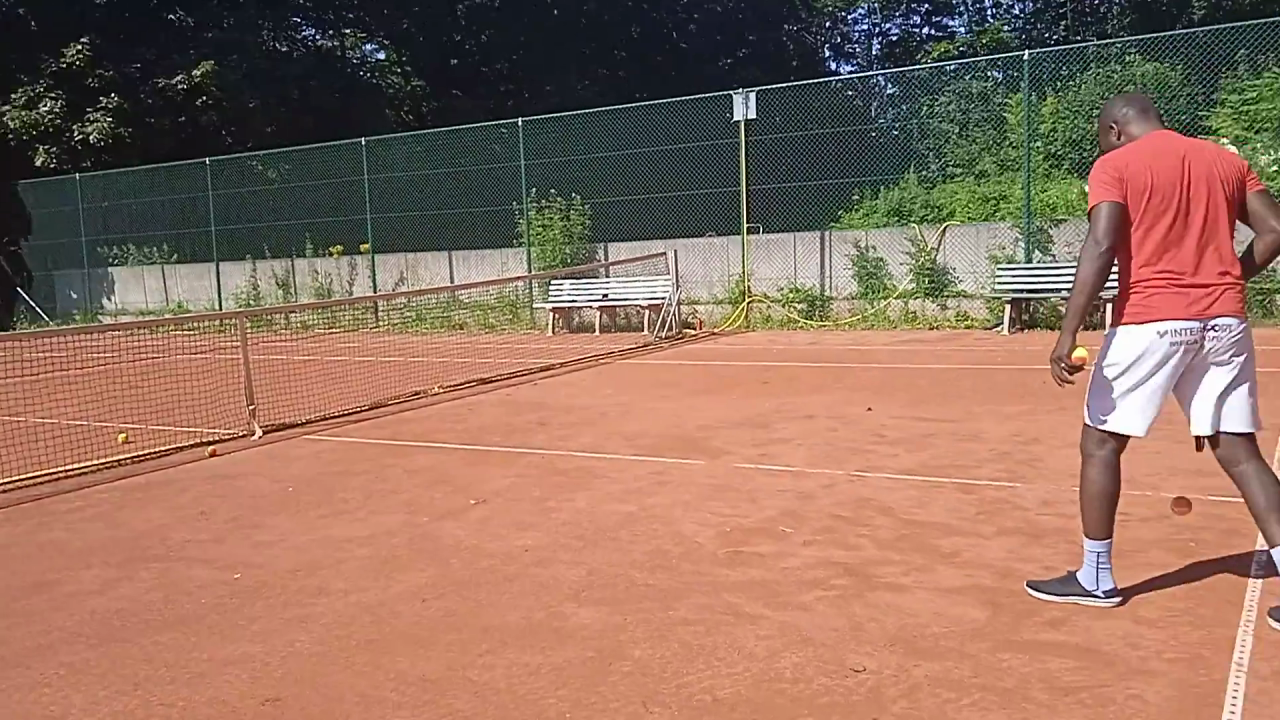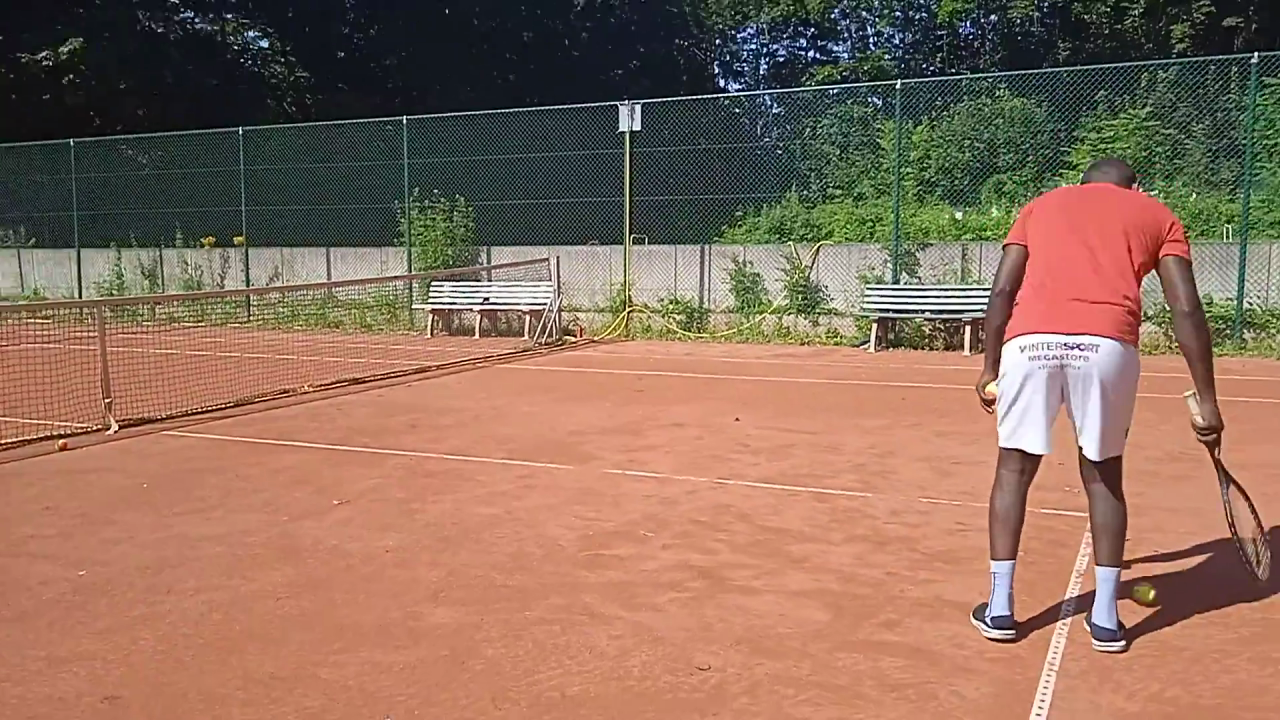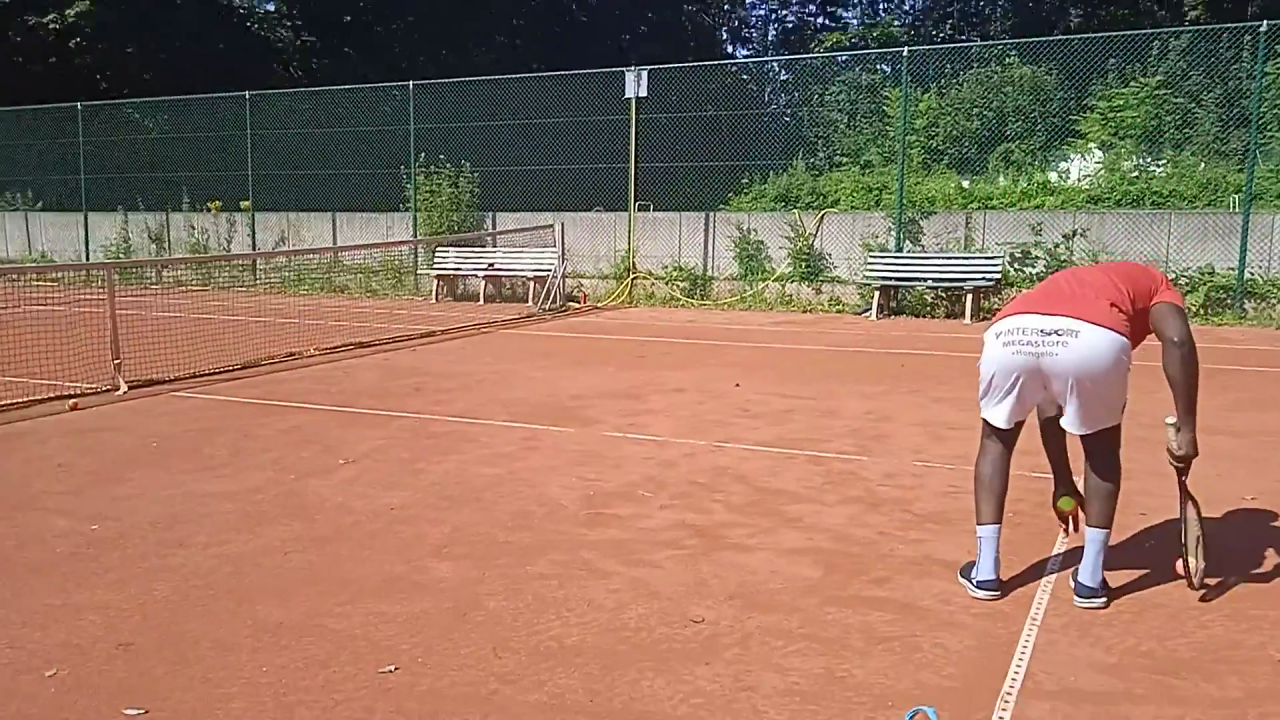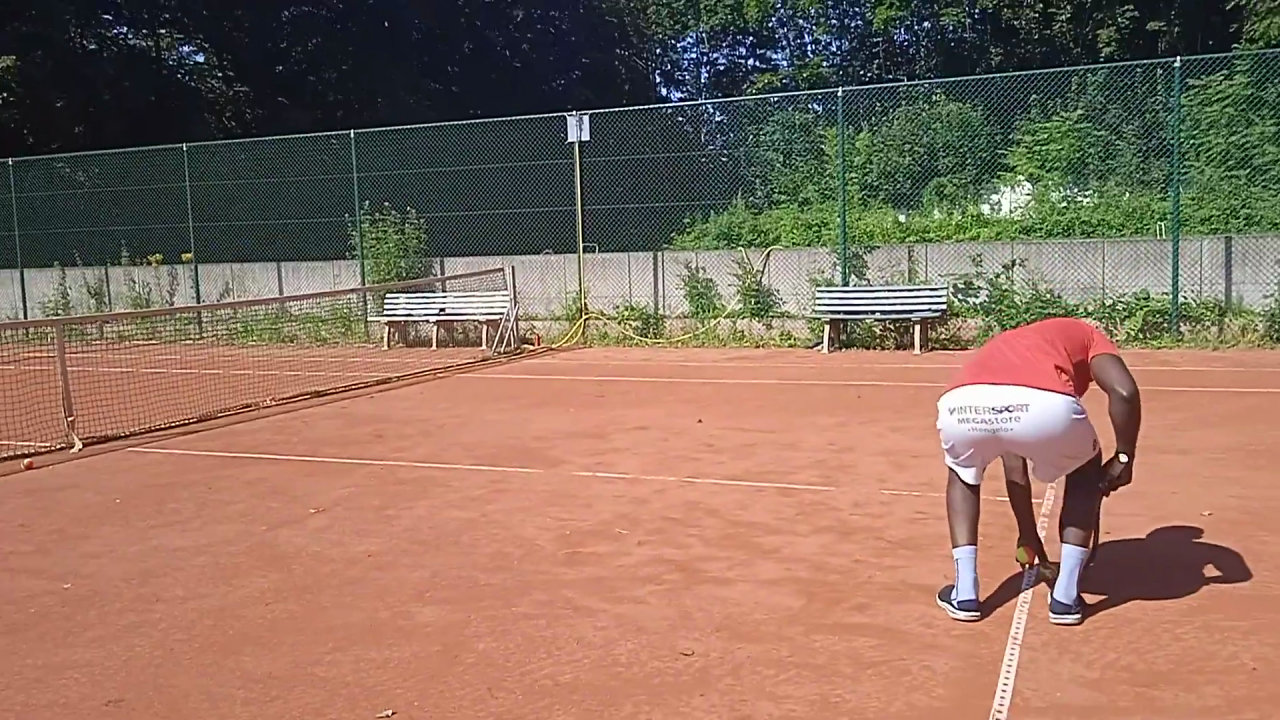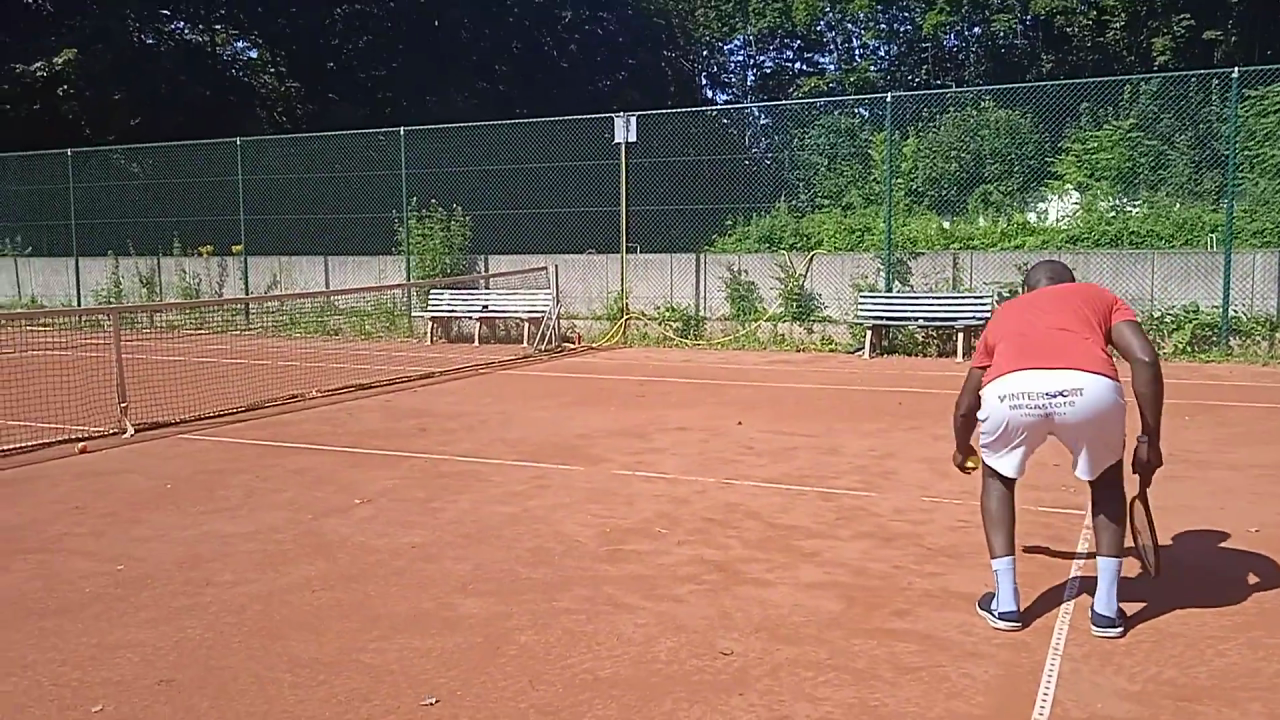
dt=0.5s
person 1, frame 1
left shoulder: (1115, 165)
right shoulder: (1225, 158)
left elbow: (1100, 249)
left wrist: (1068, 333)
left hip: (1150, 323)
right hip: (1224, 322)
left knee: (1099, 443)
left ankle: (1095, 577)
person 1, frame 2
left shoulder: (1040, 204)
right shoulder: (1157, 214)
left elbow: (1002, 290)
right elbow: (1187, 310)
left wrist: (990, 366)
right wrist: (1208, 400)
left hip: (1031, 339)
right hip: (1107, 344)
left knee: (1013, 470)
right knee: (1102, 474)
left ankle: (998, 610)
right ankle: (1105, 616)
person 1, frame 3
right shoulder: (1153, 282)
left elbow: (1049, 409)
right elbow: (1178, 339)
left wrist: (1063, 481)
right wrist: (1186, 428)
left hip: (1010, 331)
right hip: (1096, 338)
left knee: (996, 439)
right knee: (1102, 444)
left ankle: (985, 569)
right ankle: (1091, 577)
person 1, frame 4
right shoulder: (1084, 333)
left elbow: (1013, 464)
right elbow: (1125, 392)
left wrist: (1028, 531)
right wrist: (1124, 457)
left hip: (961, 404)
right hip: (1045, 406)
left knee: (962, 473)
right knee: (1086, 468)
left ankle: (964, 590)
right ankle: (1065, 595)
person 1, frame 5
left shoulder: (1004, 311)
right shoulder: (1101, 297)
left elbow: (968, 401)
right elbow: (1146, 360)
left wrist: (962, 446)
right wrist: (1149, 439)
left hip: (1011, 389)
right hip: (1092, 387)
left knee: (998, 476)
right knee: (1106, 480)
left ankle: (1005, 600)
right ankle: (1106, 606)
